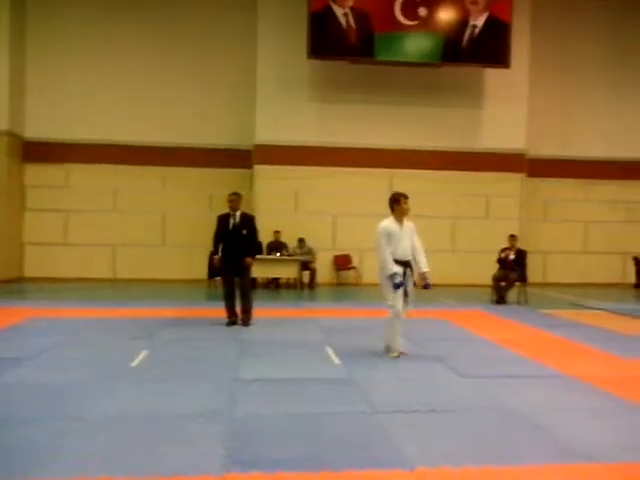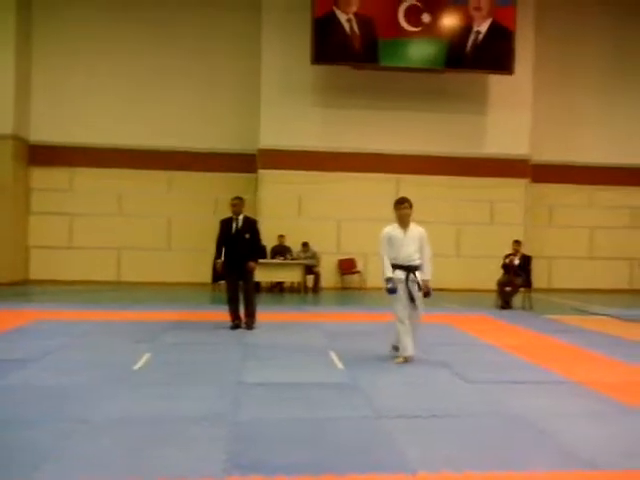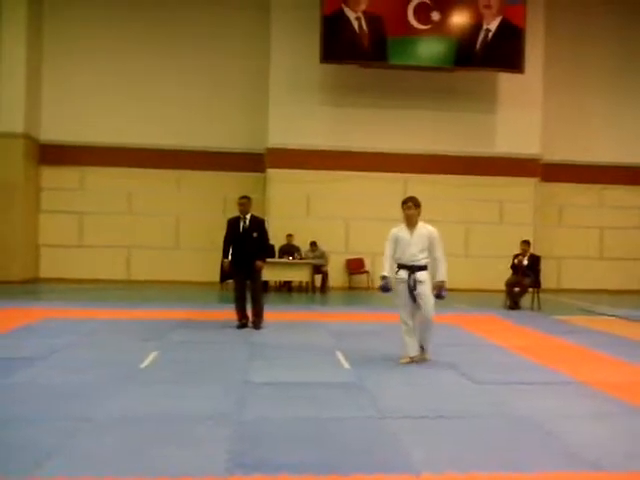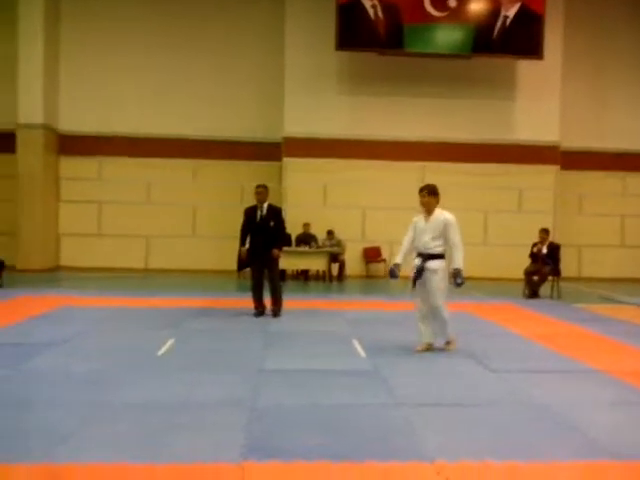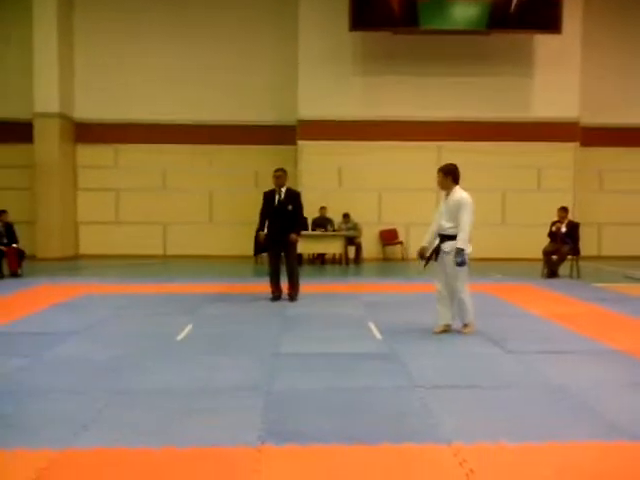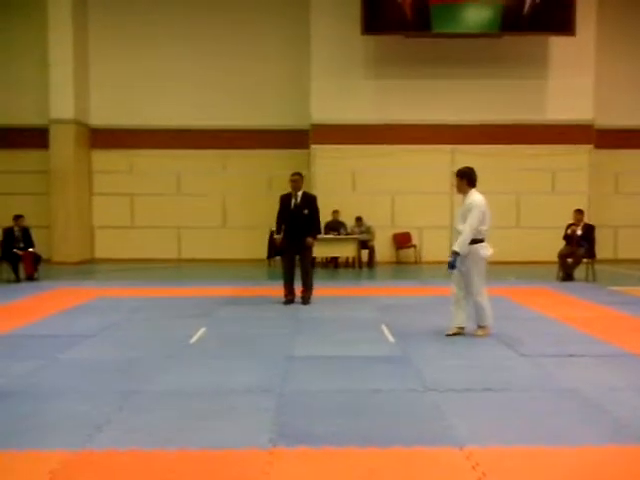
dt=0.2s
person 1, frame 1
left shoulder: (410, 227)
right shoulder: (384, 226)
left elbow: (417, 250)
right elbow: (384, 252)
left wrist: (423, 271)
right wrist: (393, 274)
left hip: (407, 271)
right hip: (391, 271)
left knee: (402, 309)
right knee: (397, 309)
left ankle: (392, 344)
right ankle: (395, 346)
person 1, frame 2
left shoulder: (420, 232)
right shoulder: (388, 232)
left elbow: (426, 257)
right elbow: (385, 256)
left wrist: (426, 280)
right wrist: (389, 278)
left hip: (414, 276)
right hip: (397, 276)
left knee: (416, 314)
right knee: (401, 315)
left ankle: (399, 344)
right ankle: (406, 352)
person 1, frame 3
left shoulder: (429, 231)
right shoulder: (396, 232)
left elbow: (438, 257)
right elbow: (389, 255)
left wrist: (440, 280)
right wrist: (386, 276)
left hip: (421, 276)
right hip: (402, 277)
left knee: (427, 314)
right knee: (406, 317)
left ankle: (422, 346)
right ankle: (412, 352)
person 1, frame 4
left shoulder: (447, 218)
right shoulder: (417, 220)
left elbow: (455, 244)
right elbow: (408, 242)
left wrist: (457, 268)
right wrist: (398, 262)
left hip: (436, 265)
right hip: (421, 264)
left knee: (437, 304)
right knee: (423, 306)
left ankle: (449, 338)
right ankle: (428, 340)
person 1, frame 5
left shoulder: (463, 198)
right shoulder: (445, 198)
left elbow: (464, 225)
right elbow: (437, 224)
left wrist: (460, 248)
right wrist: (425, 244)
left hip: (454, 246)
right hip: (443, 245)
left knee: (458, 286)
right knee: (442, 287)
left ankle: (468, 321)
right ankle: (445, 322)
person 1, frame 6
left shoulder: (476, 201)
right shoulder: (468, 200)
left elbow: (470, 229)
left wrist: (456, 251)
right wrist: (458, 250)
left hip: (474, 250)
right hip: (465, 250)
left knee: (476, 289)
right knee: (458, 288)
left ankle: (484, 325)
right ankle: (459, 325)
person 2, frame 1
left shoulder: (249, 218)
right shoulder: (222, 218)
left elbow: (254, 239)
right elbow: (217, 237)
left wrist: (251, 256)
right wrist: (216, 254)
left hip: (243, 259)
right hip: (226, 259)
left knee: (245, 289)
right knee: (228, 289)
left ankle: (246, 316)
right ankle: (232, 316)
person 2, frame 2
left shoulder: (252, 222)
right shoulder: (224, 223)
left elbow: (257, 243)
right elbow: (220, 242)
left wrist: (254, 260)
right wrist: (218, 259)
left hip: (246, 263)
right hip: (230, 263)
left knee: (249, 292)
right knee: (232, 293)
left ankle: (250, 320)
right ankle: (236, 320)
person 2, frame 3
left shoulder: (259, 222)
right shoulder: (232, 222)
left elbow: (265, 242)
right elbow: (227, 241)
left wrist: (261, 259)
right wrist: (226, 258)
left hip: (254, 262)
right hip: (237, 262)
left knee: (256, 292)
right knee: (239, 292)
left ankle: (257, 319)
right ankle: (242, 319)
person 2, frame 4
left shoulder: (276, 210)
right shoulder: (249, 211)
left elbow: (281, 231)
right elbow: (245, 229)
left wrist: (278, 248)
right wrist: (243, 246)
left hip: (271, 251)
right hip: (254, 251)
left knee: (274, 280)
right knee: (256, 280)
left ankle: (276, 307)
right ankle: (259, 307)
person 2, frame 5
left shoulder: (294, 195)
right shoulder: (267, 195)
left elbow: (299, 215)
right elbow: (263, 214)
left wrist: (296, 232)
right wrist: (261, 230)
left hip: (289, 235)
right hip: (272, 235)
left knee: (291, 264)
right knee: (273, 265)
left ankle: (293, 292)
right ankle: (276, 292)
person 2, frame 6
left shoulder: (310, 198)
right shoulder: (284, 198)
left elbow: (315, 219)
right elbow: (280, 217)
left wrist: (312, 236)
right wrist: (278, 233)
left hip: (305, 239)
right hip: (288, 238)
left knee: (306, 268)
right knee: (288, 268)
left ankle: (306, 295)
right ankle: (289, 295)
